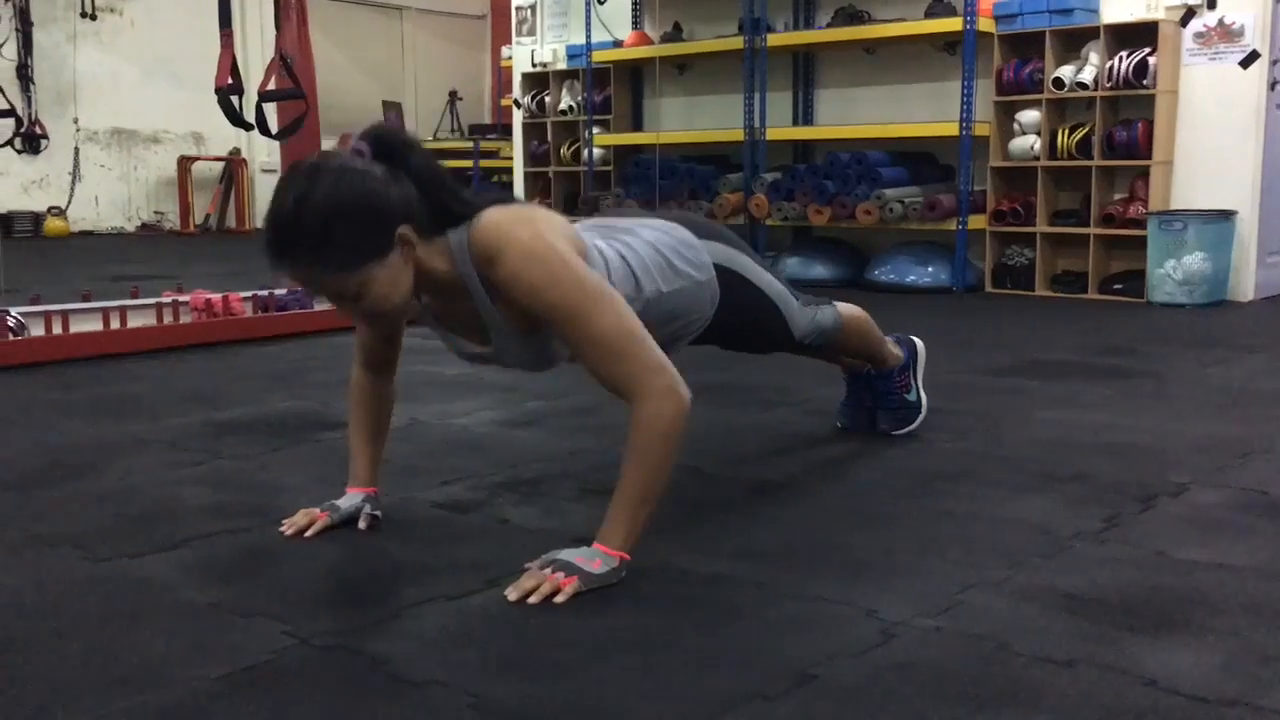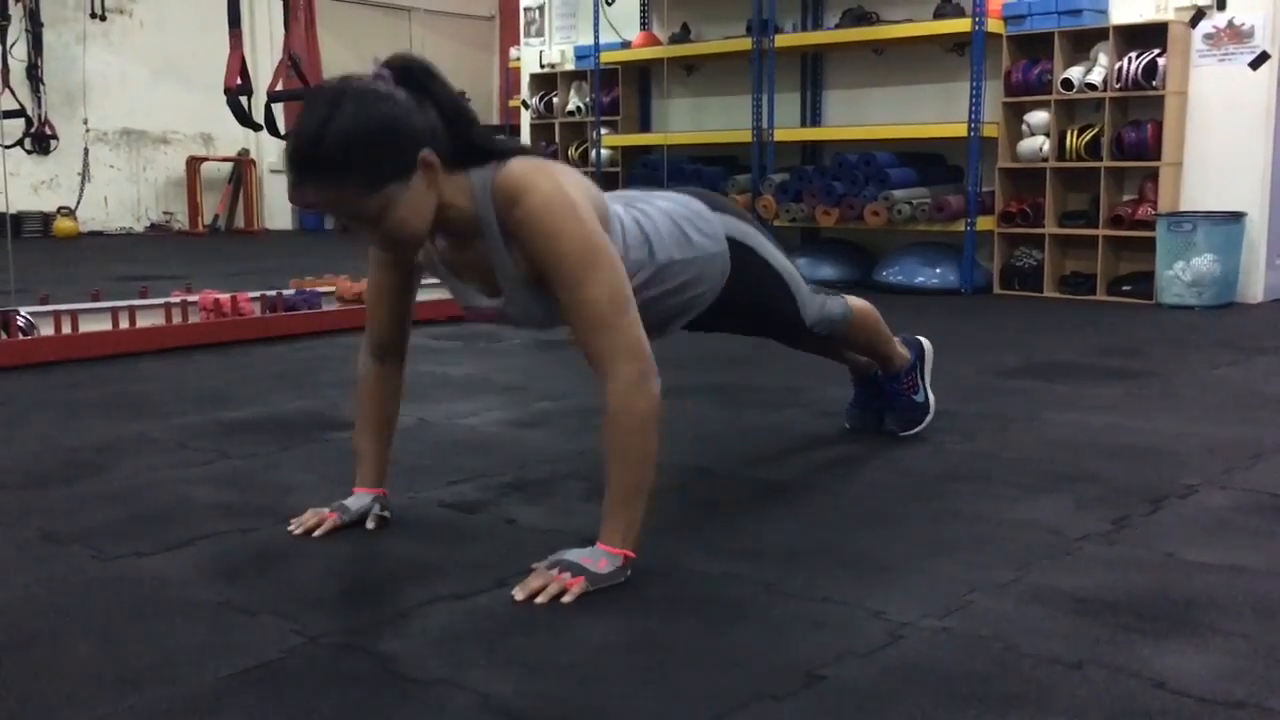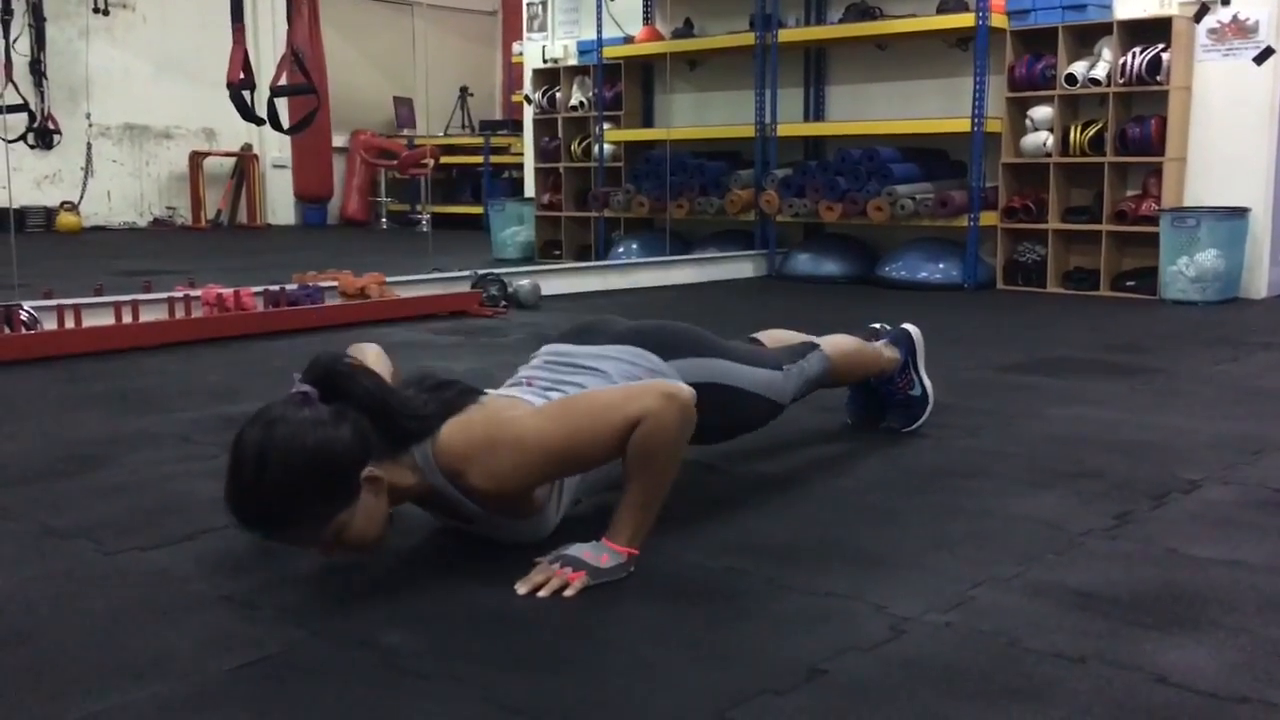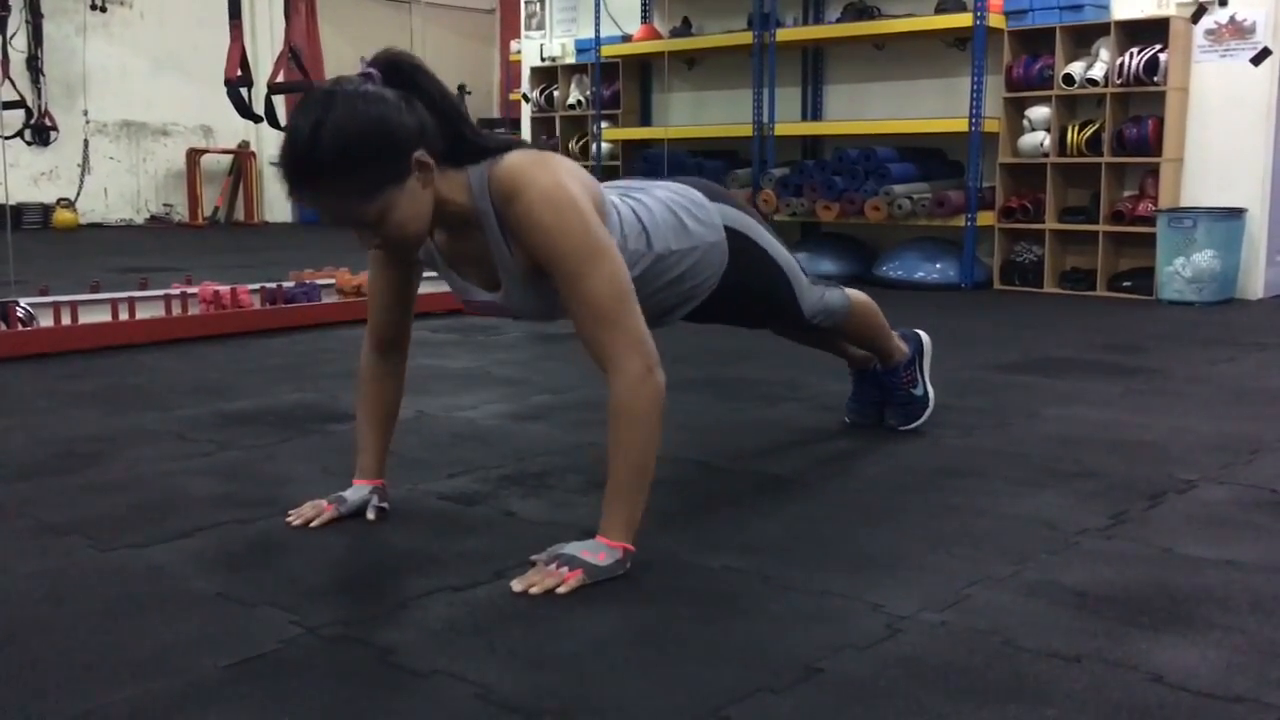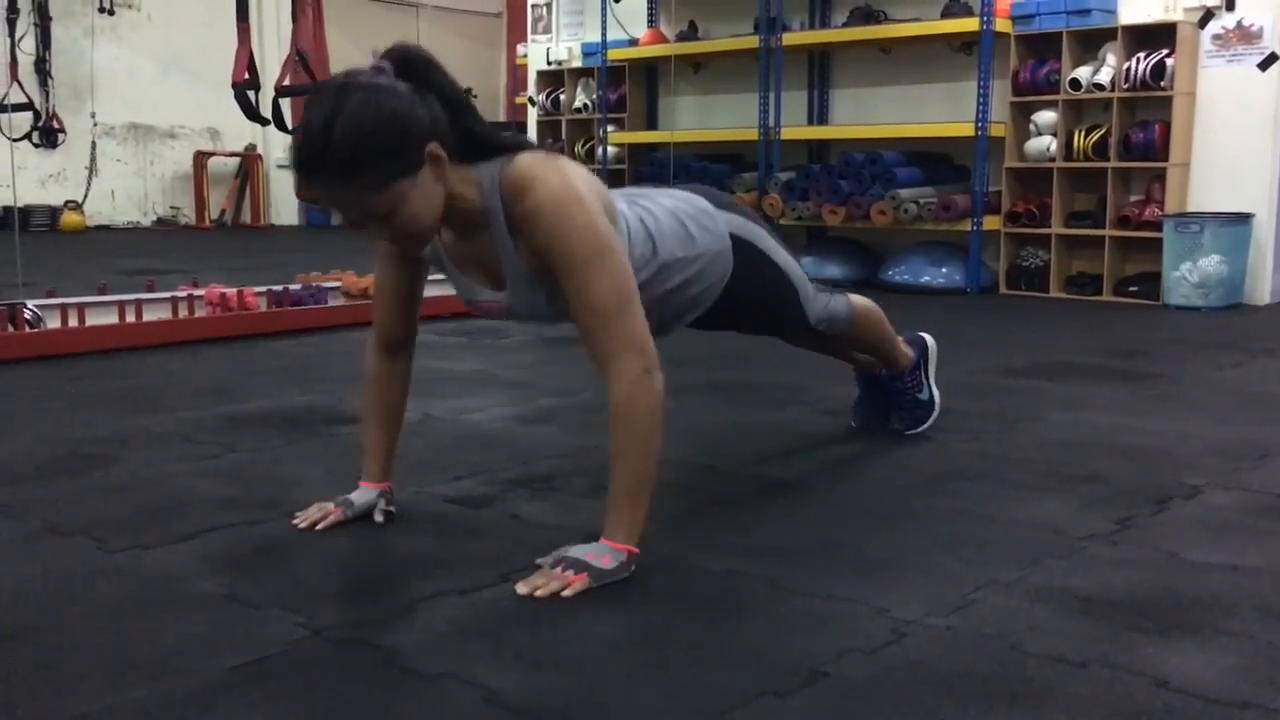
dt=1s
person 1, frame 1
left shoulder: (517, 257)
right shoulder: (393, 260)
left elbow: (662, 395)
right elbow: (374, 369)
left wrist: (609, 549)
right wrist: (361, 487)
left hip: (693, 271)
right hip: (614, 250)
left knee: (806, 327)
right knee: (796, 339)
left ankle: (892, 365)
right ankle: (866, 383)
person 1, frame 2
left shoulder: (540, 204)
right shoulder: (404, 221)
left elbow: (632, 379)
right elbow: (379, 353)
left wrist: (613, 552)
right wrist: (368, 491)
left hip: (709, 250)
right hip: (650, 269)
left knee: (813, 321)
right knee: (795, 335)
left ankle: (903, 362)
right ankle: (864, 375)
person 1, frame 3
left shoulder: (479, 455)
right shoulder: (370, 423)
left elbow: (671, 405)
right elbow: (367, 354)
left wrist: (617, 547)
right wrist: (357, 513)
left hip: (667, 377)
right hip: (585, 361)
left knee: (790, 377)
right knee: (760, 353)
left ankle: (890, 352)
right ankle: (870, 341)
person 1, frame 4
left shoulder: (535, 197)
right shoulder: (404, 201)
left elbow: (635, 370)
right elbow: (383, 347)
left wrist: (612, 541)
right wrist: (368, 478)
left hip: (705, 239)
right hip: (634, 227)
left knee: (810, 312)
right knee: (791, 327)
left ankle: (899, 364)
right ankle: (870, 375)
person 1, frame 5
left shoulder: (547, 199)
right shoulder: (410, 202)
left elbow: (636, 373)
right elbow: (389, 347)
left wrist: (618, 545)
right wrist: (373, 484)
left hip: (713, 250)
right hip: (653, 263)
left knee: (815, 320)
right knee: (795, 333)
left ankle: (906, 360)
right ankle: (871, 374)
